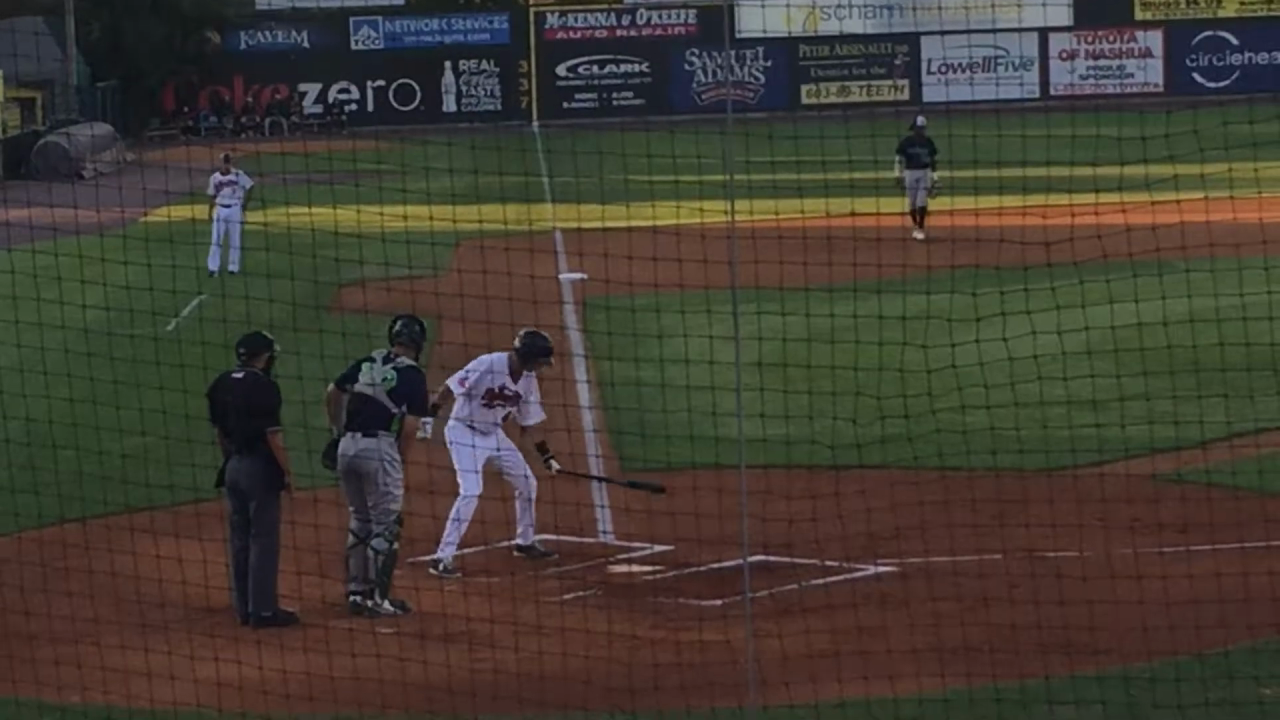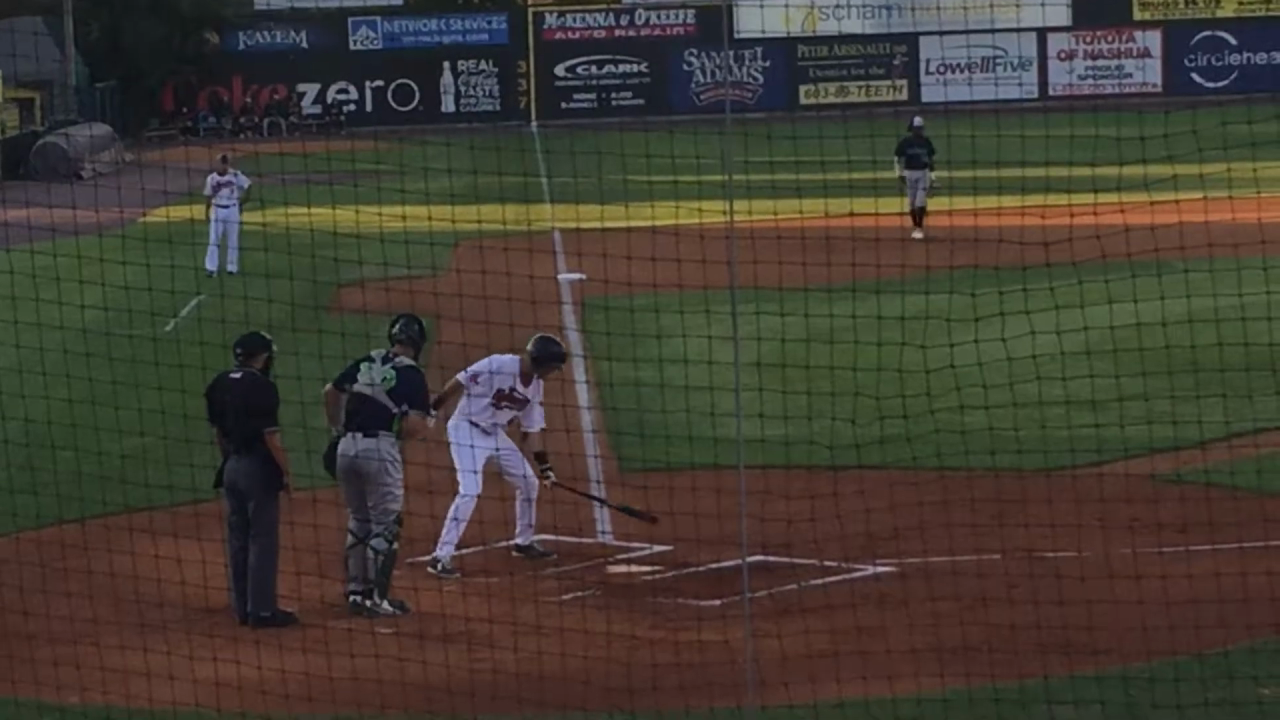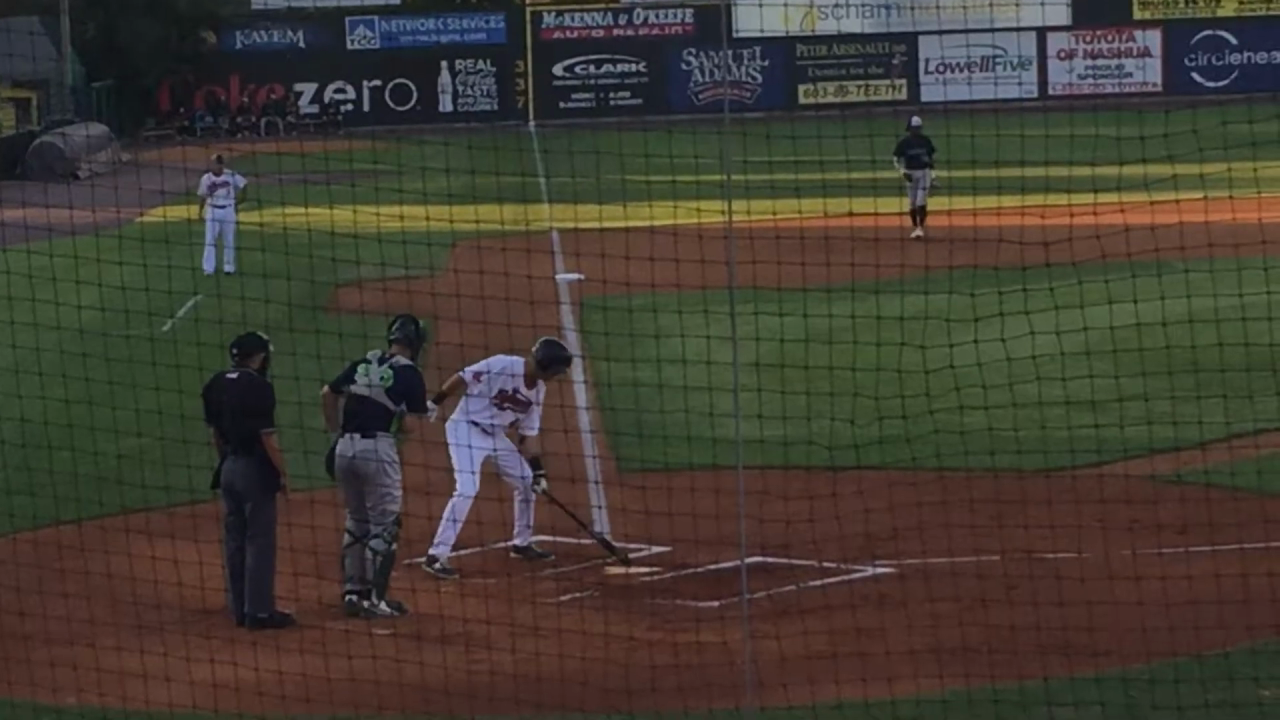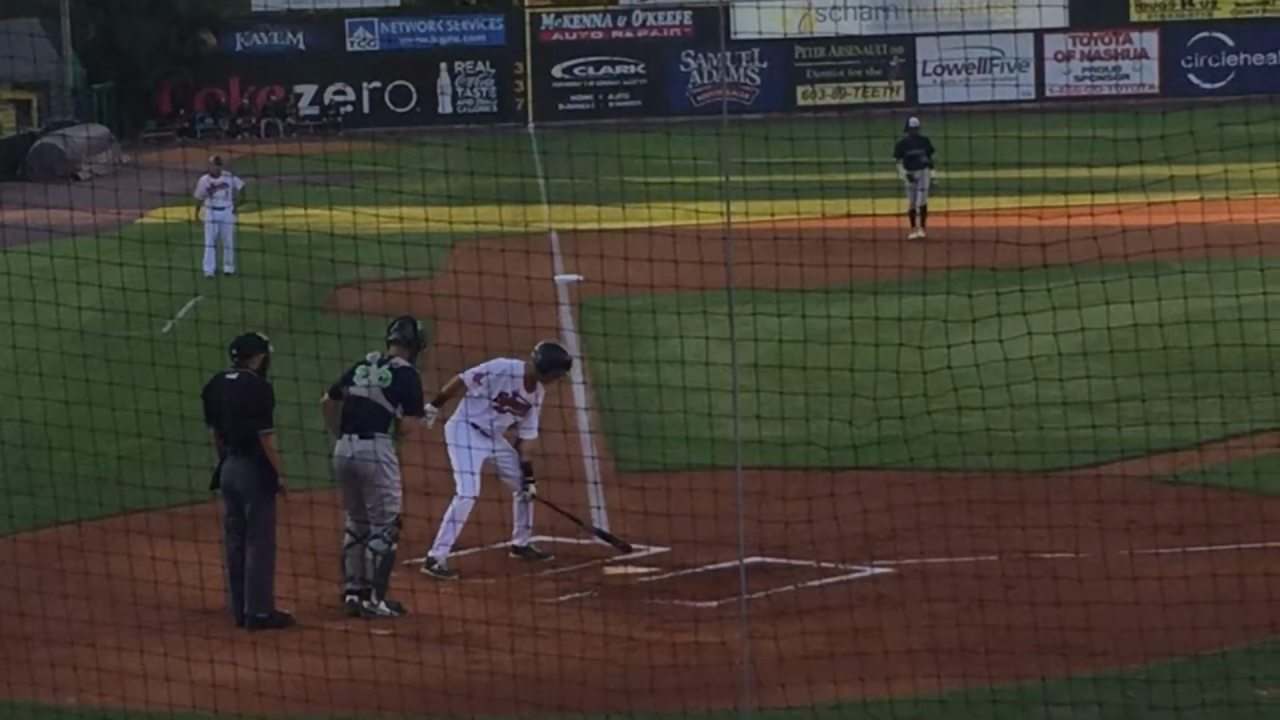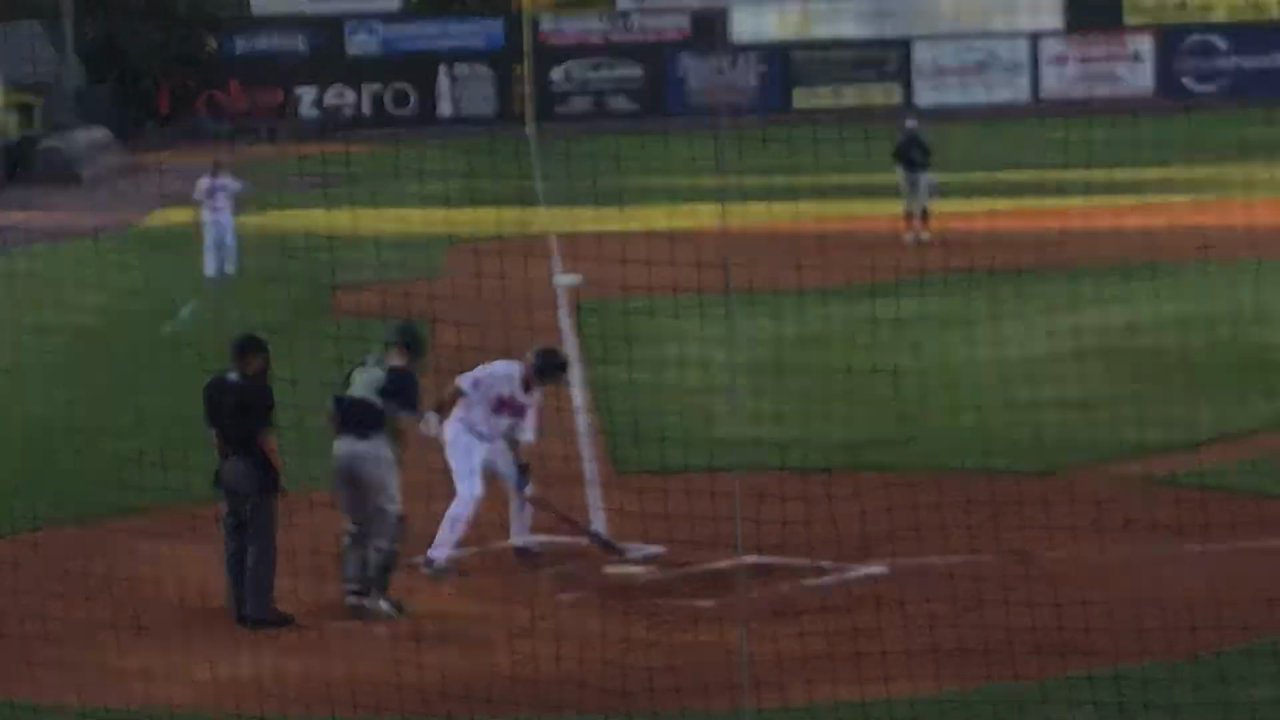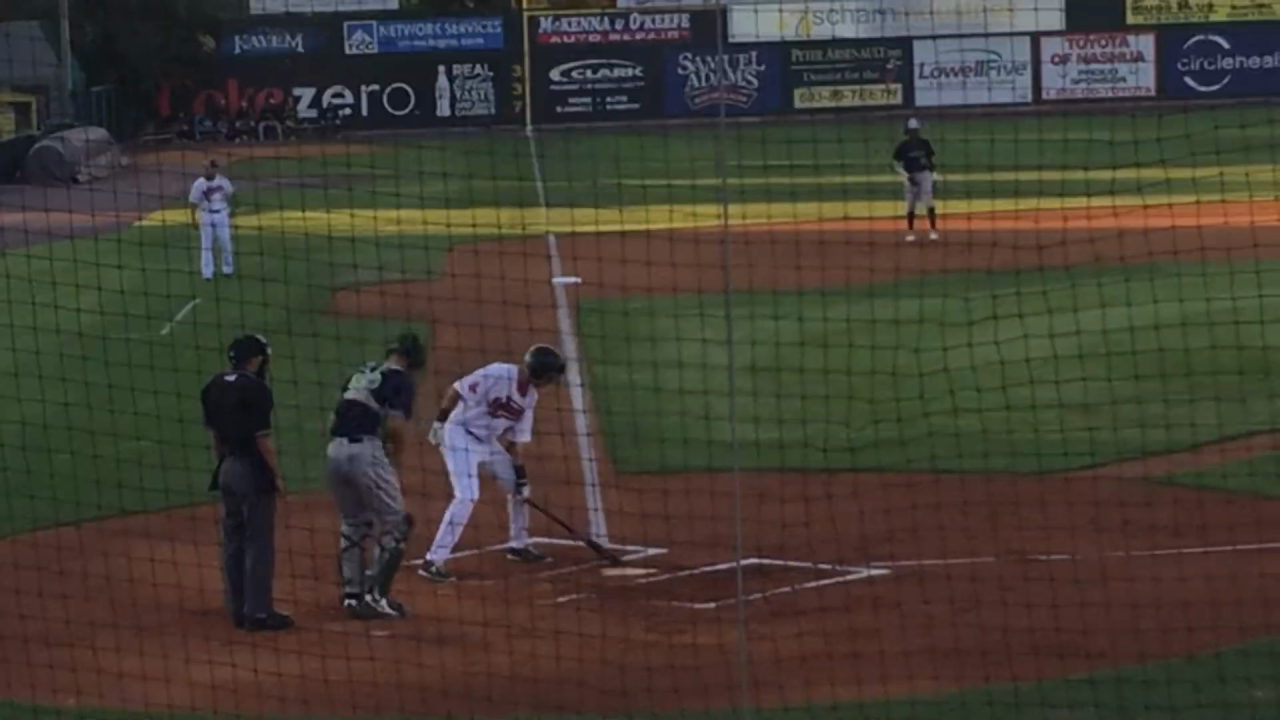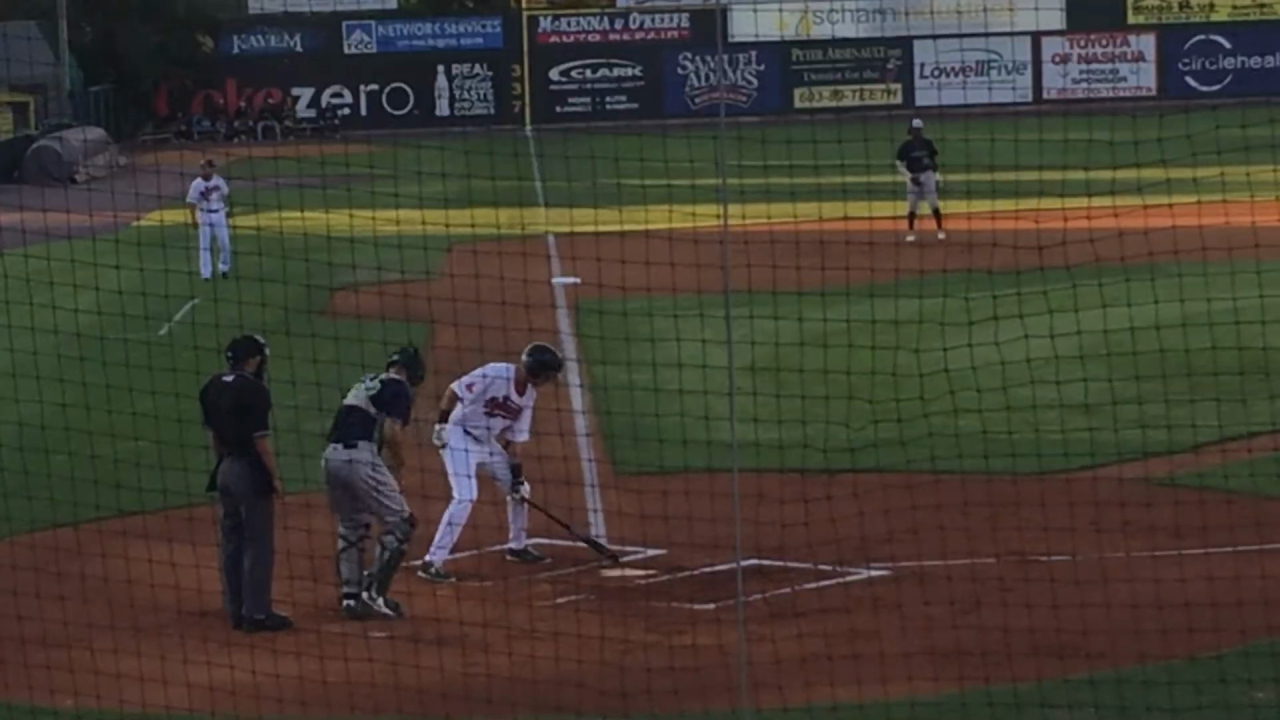
dt=0.1s
person 1, frame 1
left shoulder: (220, 385)
right shoulder: (264, 387)
left elbow: (220, 433)
right elbow: (273, 437)
right wrist: (287, 472)
left hip: (233, 467)
right hip: (260, 468)
left knee: (239, 539)
right knee: (264, 539)
left ankle: (244, 607)
right ankle: (263, 609)
person 1, frame 2
left shoulder: (219, 385)
right shoulder: (261, 386)
left elbow: (218, 433)
right elbow: (271, 436)
right wrist: (286, 471)
left hip: (231, 467)
right hip: (258, 468)
left knee: (238, 539)
right knee: (263, 540)
left ankle: (243, 607)
right ankle: (262, 610)
person 1, frame 3
left shoulder: (215, 385)
right shoulder: (258, 387)
left elbow: (215, 433)
right elbow: (267, 437)
right wrist: (282, 472)
left hip: (228, 468)
right hip: (255, 469)
left knee: (235, 540)
right knee: (260, 541)
left ankle: (240, 608)
right ankle: (260, 611)
person 1, frame 4
left shoulder: (216, 386)
right shoulder: (257, 387)
left elbow: (215, 433)
right elbow: (266, 437)
right wrist: (280, 473)
left hip: (228, 468)
right hip: (254, 469)
left knee: (234, 540)
right knee: (260, 541)
left ankle: (240, 608)
right ankle: (259, 611)
person 1, frame 5
left shoulder: (216, 387)
right shoulder: (257, 389)
left elbow: (217, 434)
right elbow: (265, 438)
right wrist: (279, 473)
left hip: (230, 468)
right hip: (254, 469)
left knee: (235, 540)
right knee: (260, 540)
left ankle: (241, 607)
right ankle: (259, 610)
person 1, frame 6
left shoulder: (214, 387)
right shoulder: (255, 389)
left elbow: (215, 434)
right elbow: (263, 439)
right wrist: (277, 475)
left hip: (227, 469)
right hip: (252, 471)
left knee: (233, 541)
right knee: (259, 543)
left ankle: (238, 609)
right ankle: (258, 612)
person 1, frame 7
left shoulder: (212, 388)
right shoulder: (253, 390)
left elbow: (214, 435)
right elbow: (260, 439)
right wrist: (275, 476)
left hip: (225, 470)
right hip: (250, 472)
left knee: (231, 542)
right knee: (258, 543)
left ankle: (236, 610)
right ankle: (256, 613)
person 2, frame 1
left shoulder: (366, 362)
right shoulder: (413, 375)
left elbow: (332, 392)
right elbow: (409, 427)
left wrist: (337, 430)
right wrist: (401, 453)
left hip: (347, 447)
right hip: (379, 449)
left knee: (359, 521)
right knee: (385, 524)
left ankle: (356, 592)
right ankle: (378, 599)
person 2, frame 2
left shoulder: (365, 362)
right shoulder: (412, 374)
left elbow: (330, 391)
right elbow: (416, 428)
left wrist: (337, 430)
right wrist: (412, 426)
left hip: (347, 447)
right hip: (379, 449)
left knee: (358, 522)
right knee: (385, 525)
left ankle: (355, 592)
right ankle: (376, 598)
person 2, frame 3
left shoulder: (362, 364)
right shoulder: (409, 373)
left elbow: (327, 394)
right elbow: (416, 420)
left wrist: (336, 432)
right wrist: (396, 419)
left hip: (345, 448)
right hip: (377, 450)
left knee: (356, 522)
right knee: (384, 526)
left ankle: (352, 592)
right ankle: (374, 599)
person 2, frame 4
left shoulder: (361, 366)
right shoulder: (406, 374)
left elbow: (328, 401)
right elbow: (410, 423)
left hip: (344, 449)
right hip: (375, 451)
left knee: (356, 524)
right knee: (384, 526)
left ankle: (352, 593)
right ankle: (374, 600)
person 2, frame 5
left shoulder: (360, 369)
right shoulder: (403, 375)
left elbow: (337, 412)
right elbow: (404, 425)
right wrist: (399, 448)
left hip: (343, 449)
right hip: (372, 450)
left knee: (356, 525)
right knee: (386, 525)
left ankle: (354, 592)
right ankle: (375, 598)
person 2, frame 6
left shoulder: (361, 375)
right shoulder: (400, 379)
right elbow: (395, 424)
right wrist: (397, 451)
left hip: (336, 452)
right hip: (365, 452)
left knee: (353, 525)
right knee: (396, 523)
left ankle: (352, 596)
right ankle: (376, 594)
person 2, frame 7
left shoulder: (363, 384)
right shoulder: (399, 388)
right elbow: (392, 432)
right wrist: (399, 463)
left hip: (332, 457)
right hip: (360, 458)
left knee: (350, 528)
right knee: (400, 523)
left ankle: (350, 597)
right ankle: (373, 593)
person 3, frame 1
left shoulder: (529, 379)
right shoulder: (488, 364)
left elbow: (529, 422)
right elbow: (450, 387)
left wrist: (547, 457)
right wrist: (429, 416)
left hip: (493, 434)
right hip: (464, 432)
left knee: (527, 483)
right knee: (471, 492)
left ankle: (525, 542)
right ankle: (442, 558)
person 3, frame 2
left shoulder: (536, 386)
right shoulder: (498, 365)
left elbow: (531, 430)
right elbow: (460, 381)
left wrist: (544, 465)
right wrist: (433, 408)
left hip: (495, 434)
right hip: (467, 430)
left knee: (529, 482)
right knee: (469, 491)
left ankle: (523, 542)
right ankle: (439, 556)
person 3, frame 3
left shoulder: (538, 389)
right shoulder: (502, 365)
left elbow: (529, 434)
right elbow: (463, 378)
left wrist: (538, 472)
right wrist: (434, 402)
left hip: (495, 435)
right hip: (466, 429)
left knee: (528, 484)
right knee: (466, 491)
left ankle: (521, 543)
right ankle: (436, 556)
person 3, frame 4
left shoulder: (537, 393)
right shoulder: (503, 369)
left elbow: (525, 438)
right elbow: (463, 380)
left wrist: (528, 476)
right wrist: (435, 404)
left hip: (494, 438)
right hip: (466, 432)
left knee: (526, 487)
right knee: (468, 493)
left ankle: (521, 543)
right ankle: (436, 557)
person 3, frame 5
left shoulder: (533, 395)
right shoulder: (501, 372)
left elbow: (521, 438)
right elbow: (461, 386)
left wrist: (523, 477)
right wrist: (436, 413)
left hip: (491, 440)
right hip: (464, 434)
left knee: (522, 488)
right knee: (469, 495)
left ankle: (520, 542)
right ankle: (434, 557)
person 3, frame 6
left shoulder: (530, 396)
right shoulder: (496, 374)
left elbow: (517, 440)
right elbow: (457, 390)
left wrist: (520, 479)
right wrist: (440, 421)
left hip: (488, 442)
right hip: (460, 437)
left knee: (520, 490)
right knee: (466, 498)
left ankle: (518, 545)
right ankle: (433, 561)
person 3, frame 7
left shoulder: (528, 395)
right shoulder: (494, 374)
left elbow: (515, 439)
right elbow: (455, 390)
left wrist: (518, 478)
right wrist: (441, 424)
left hip: (488, 442)
right hip: (459, 437)
left knee: (520, 490)
right knee: (465, 498)
left ankle: (517, 546)
right ankle: (432, 562)
